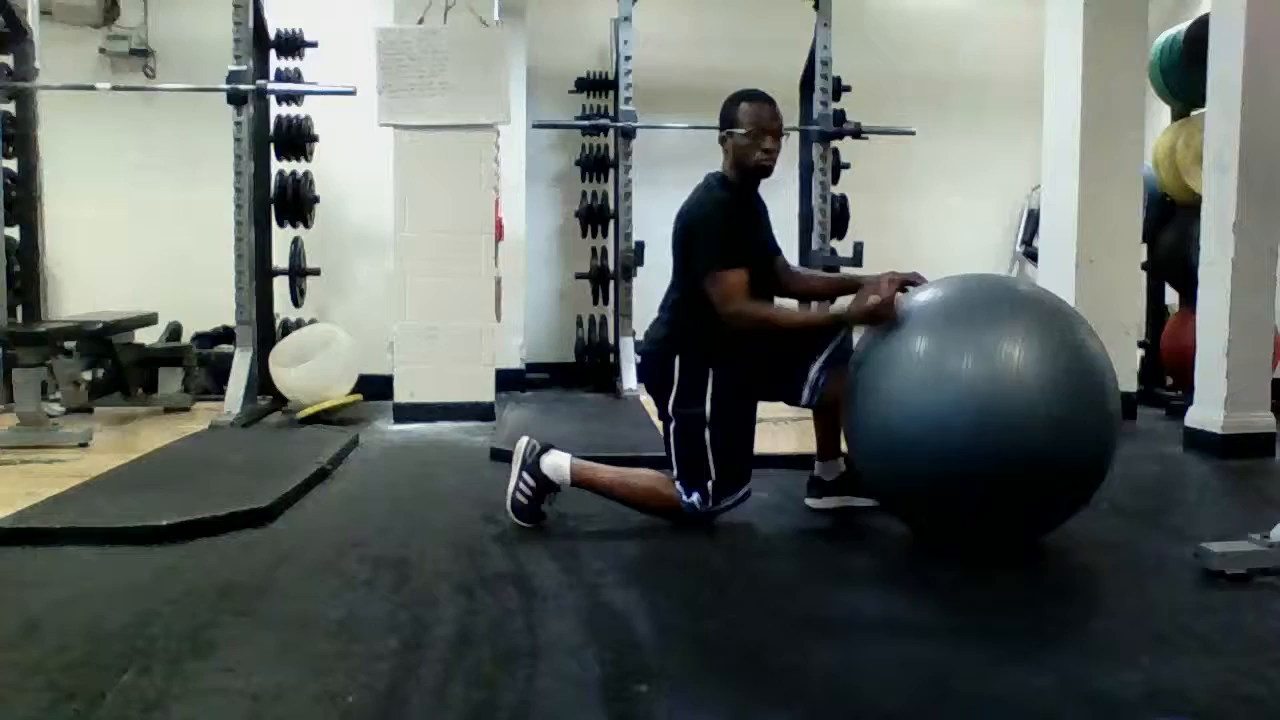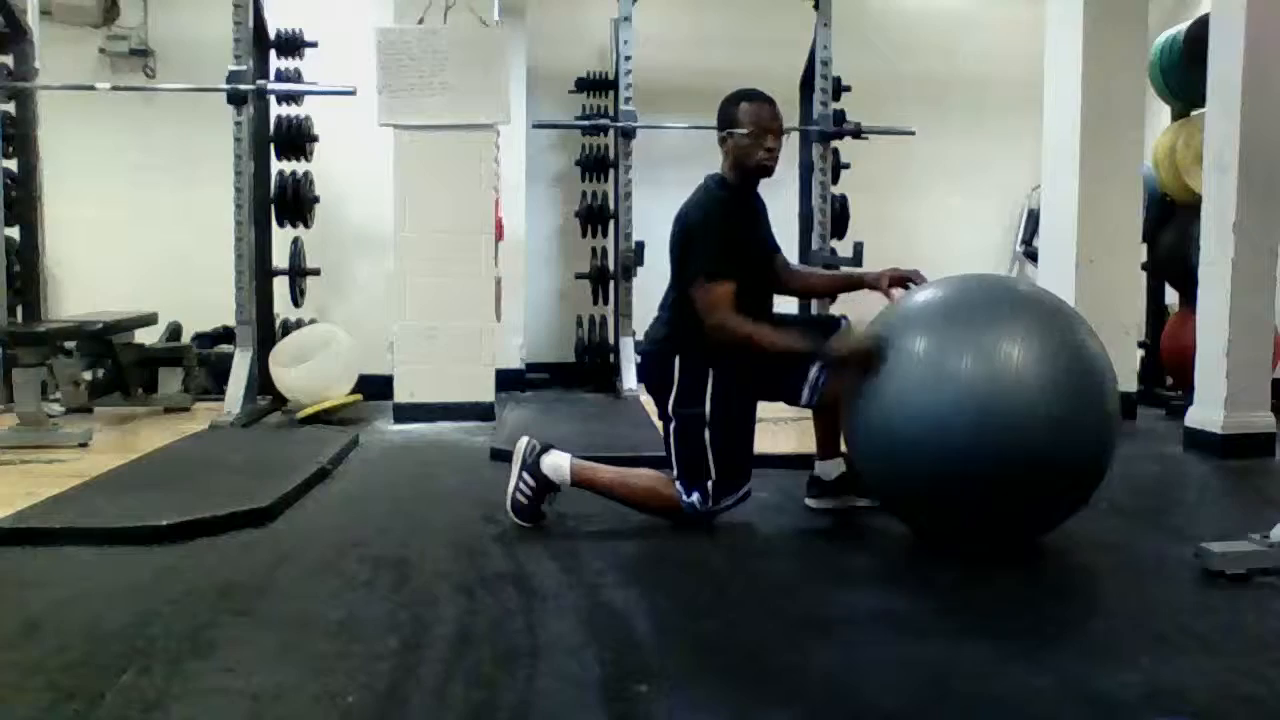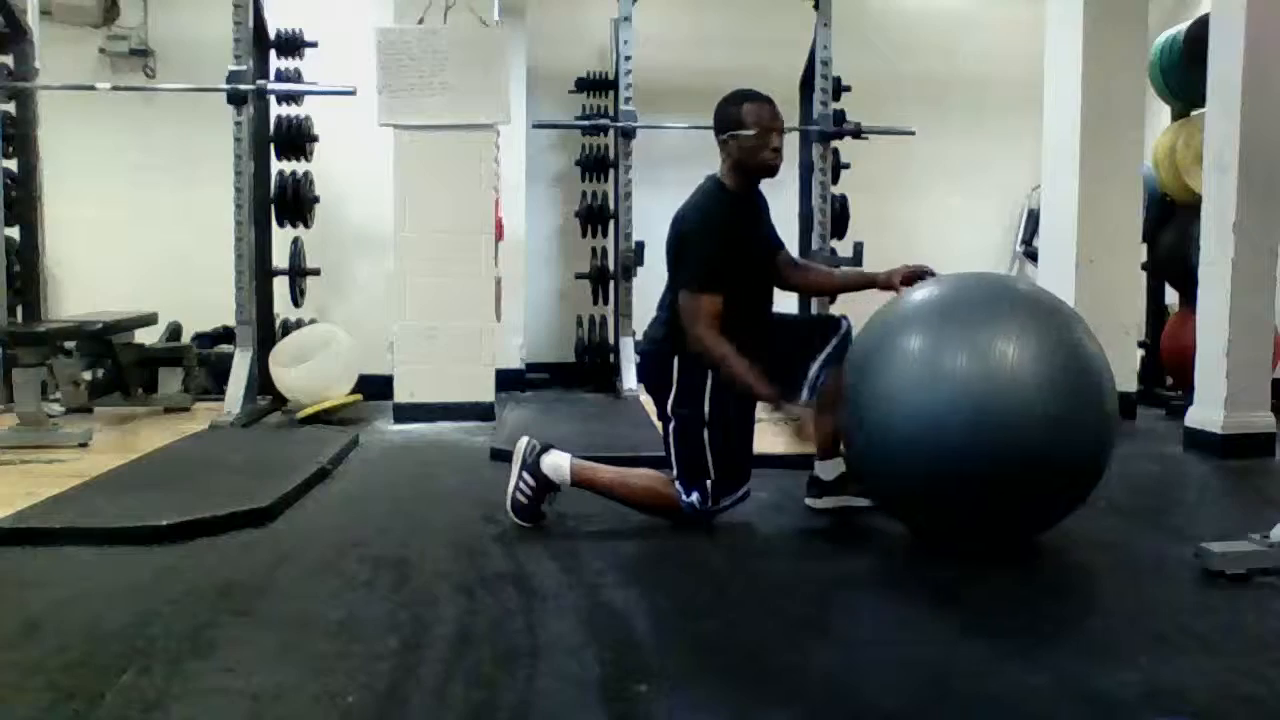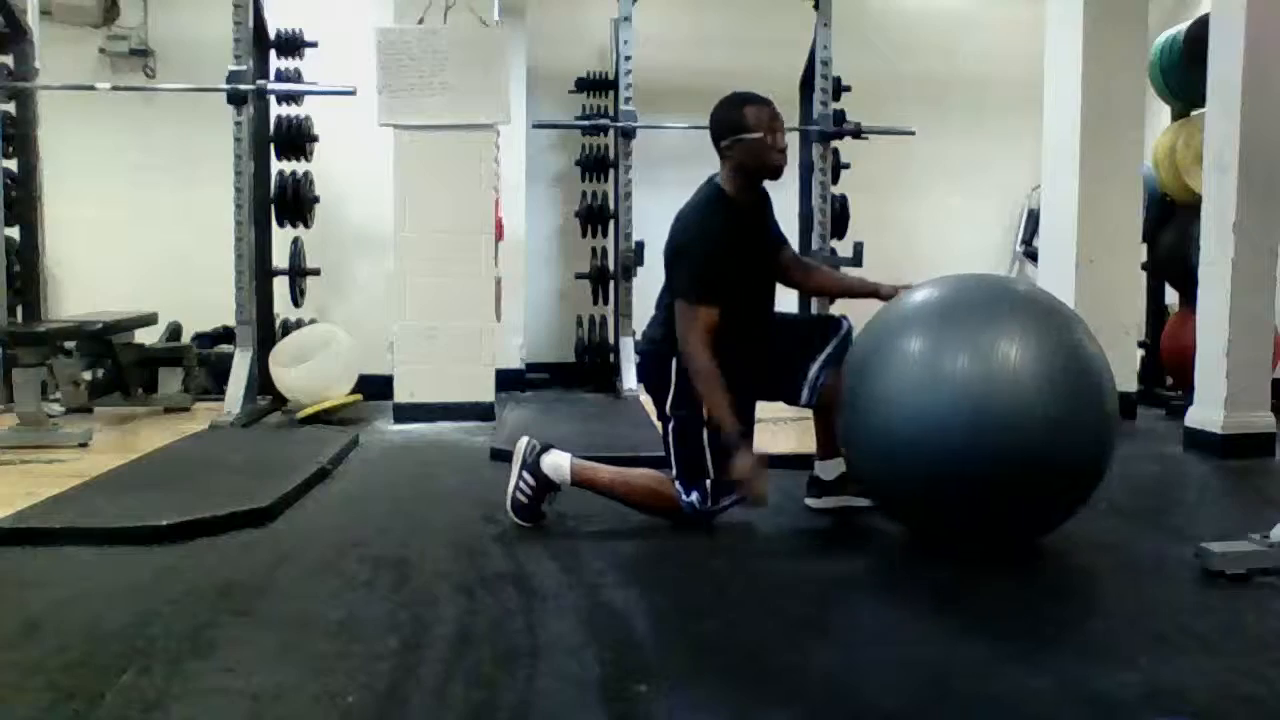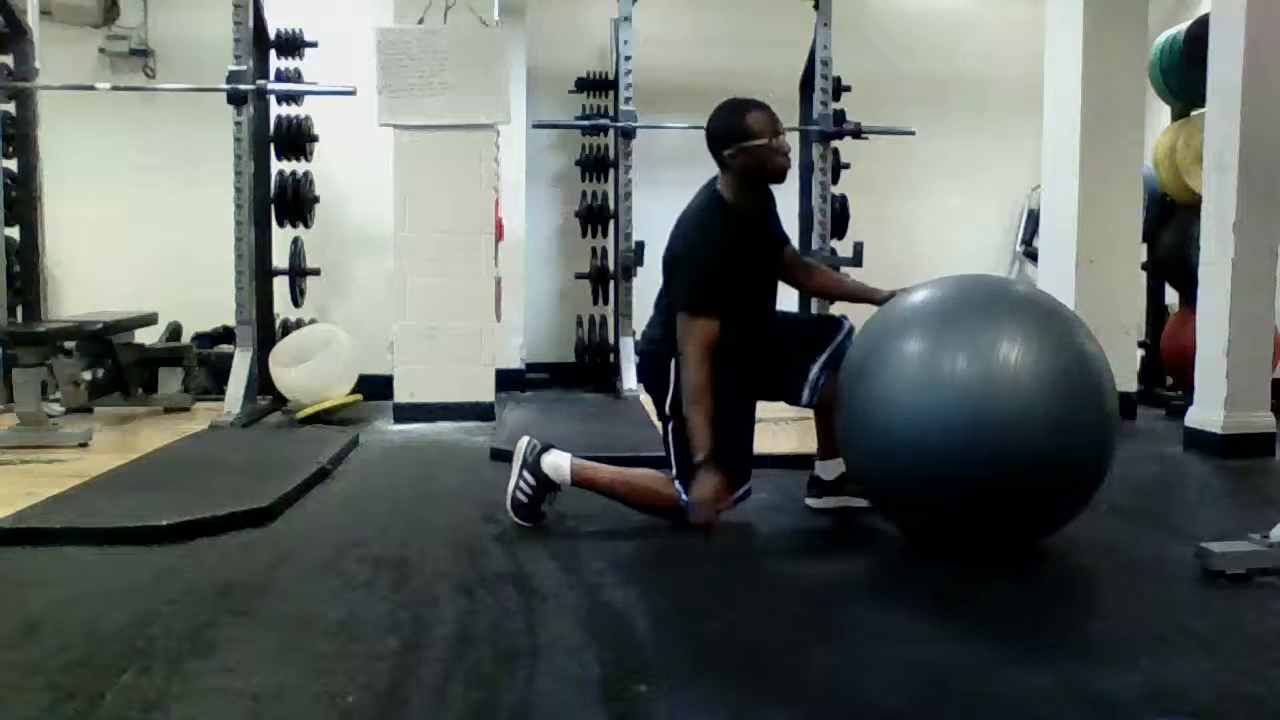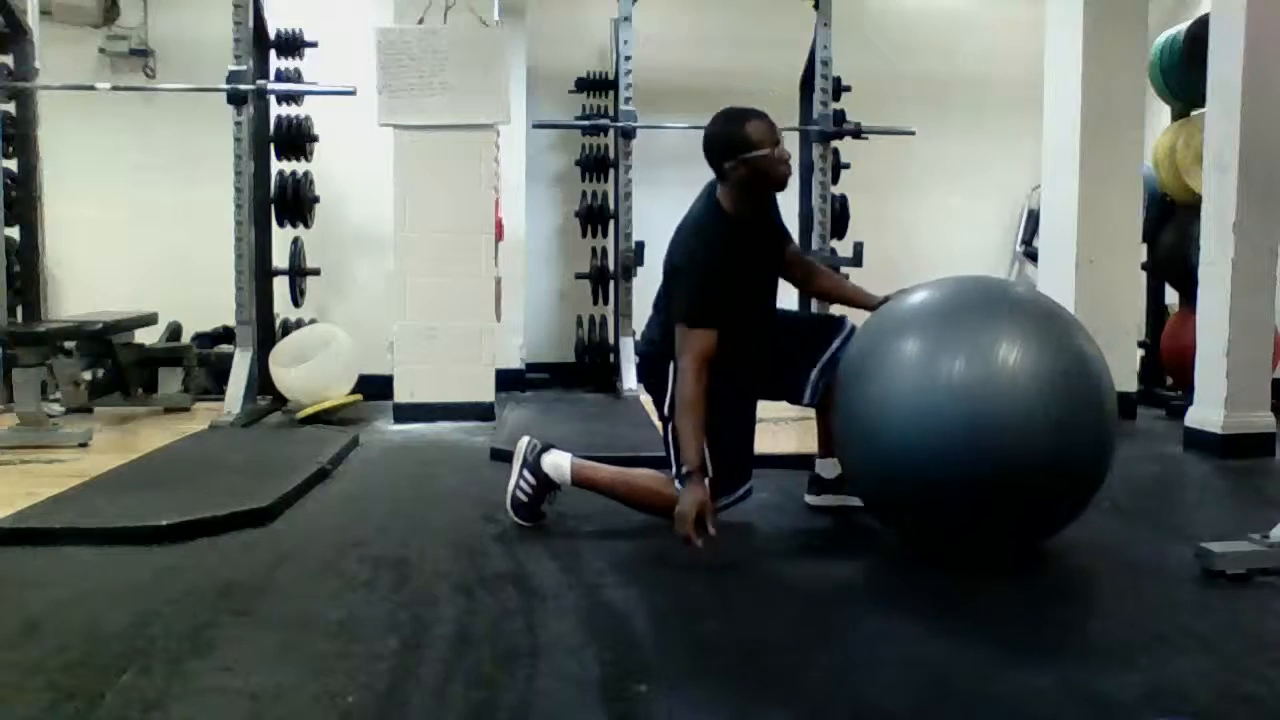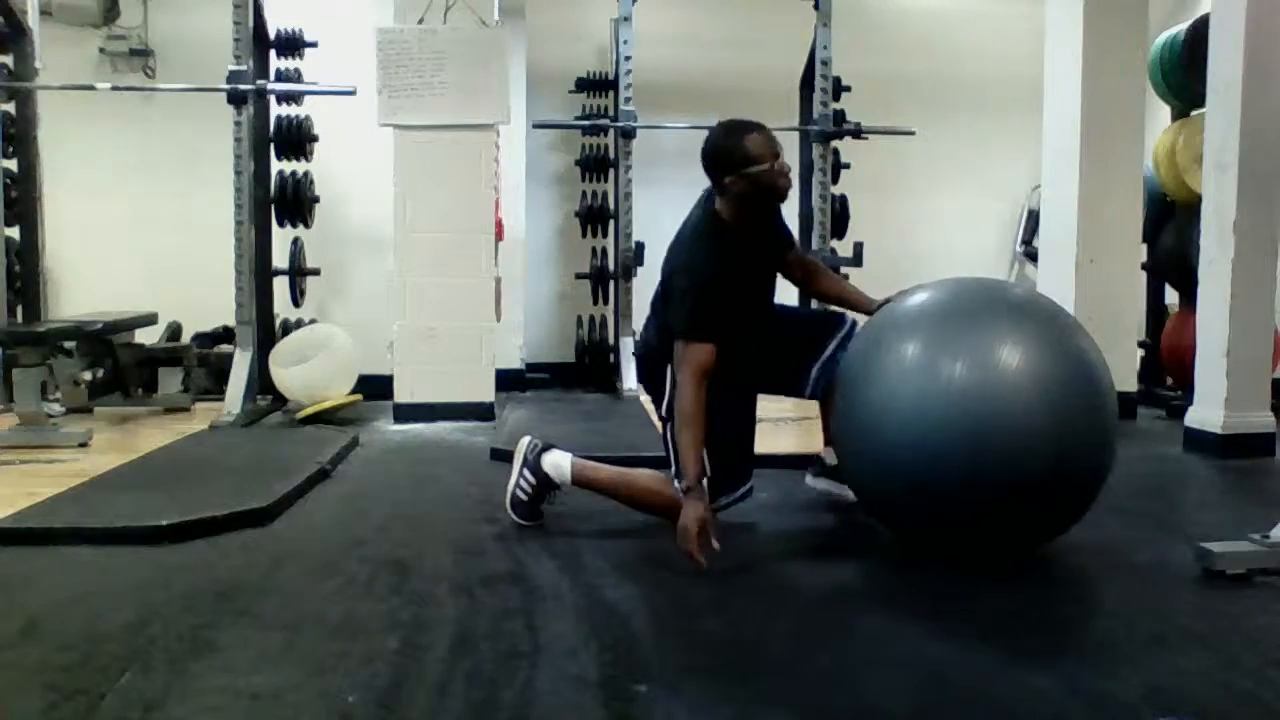
dt=0.1s
person 1, frame 1
left shoulder: (748, 199)
right shoulder: (712, 210)
left elbow: (782, 278)
right elbow: (736, 309)
left wrist: (862, 283)
right wrist: (844, 314)
left hip: (731, 345)
right hip: (691, 360)
right knee: (704, 501)
left ankle: (829, 477)
right ankle: (552, 465)
person 1, frame 2
left shoulder: (747, 199)
right shoulder: (709, 214)
left elbow: (782, 276)
right elbow: (719, 322)
left wrist: (865, 279)
right wrist: (820, 347)
left hip: (731, 350)
right hip: (691, 361)
left knee: (838, 354)
right knee: (703, 501)
left ankle: (830, 477)
right ankle: (553, 466)
person 1, frame 3
left shoulder: (749, 199)
right shoulder: (706, 222)
left elbow: (787, 271)
right elbow: (700, 333)
left wrist: (875, 278)
right wrist: (781, 402)
right hip: (685, 362)
left knee: (837, 343)
right knee: (701, 500)
left ankle: (828, 480)
right ankle: (551, 466)
person 1, frame 4
left shoulder: (752, 198)
right shoulder: (704, 229)
left elbow: (792, 269)
right elbow: (693, 346)
left wrist: (875, 289)
right wrist: (736, 446)
right hip: (684, 363)
left knee: (838, 342)
right knee: (702, 500)
left ankle: (828, 479)
right ankle: (552, 466)
person 1, frame 5
left shoulder: (755, 198)
right shoulder: (703, 239)
left elbow: (796, 269)
right elbow: (694, 355)
left wrist: (877, 295)
right wrist: (704, 466)
right hip: (679, 359)
left knee: (839, 345)
right knee: (704, 494)
left ankle: (827, 480)
right ankle: (550, 465)
person 1, frame 6
left shoulder: (756, 203)
right shoulder: (702, 248)
left elbow: (799, 268)
right elbow: (691, 365)
left wrist: (876, 303)
right wrist: (694, 477)
right hip: (682, 359)
left knee: (839, 343)
right knee: (711, 496)
left ankle: (828, 478)
right ankle: (551, 465)
person 1, frame 7
left shoulder: (756, 206)
right shoulder: (700, 260)
left elbow: (800, 268)
right elbow: (692, 377)
left wrist: (874, 306)
right wrist: (693, 495)
right hip: (680, 355)
left knee: (839, 337)
right knee: (716, 492)
left ankle: (833, 468)
right ankle: (551, 465)
